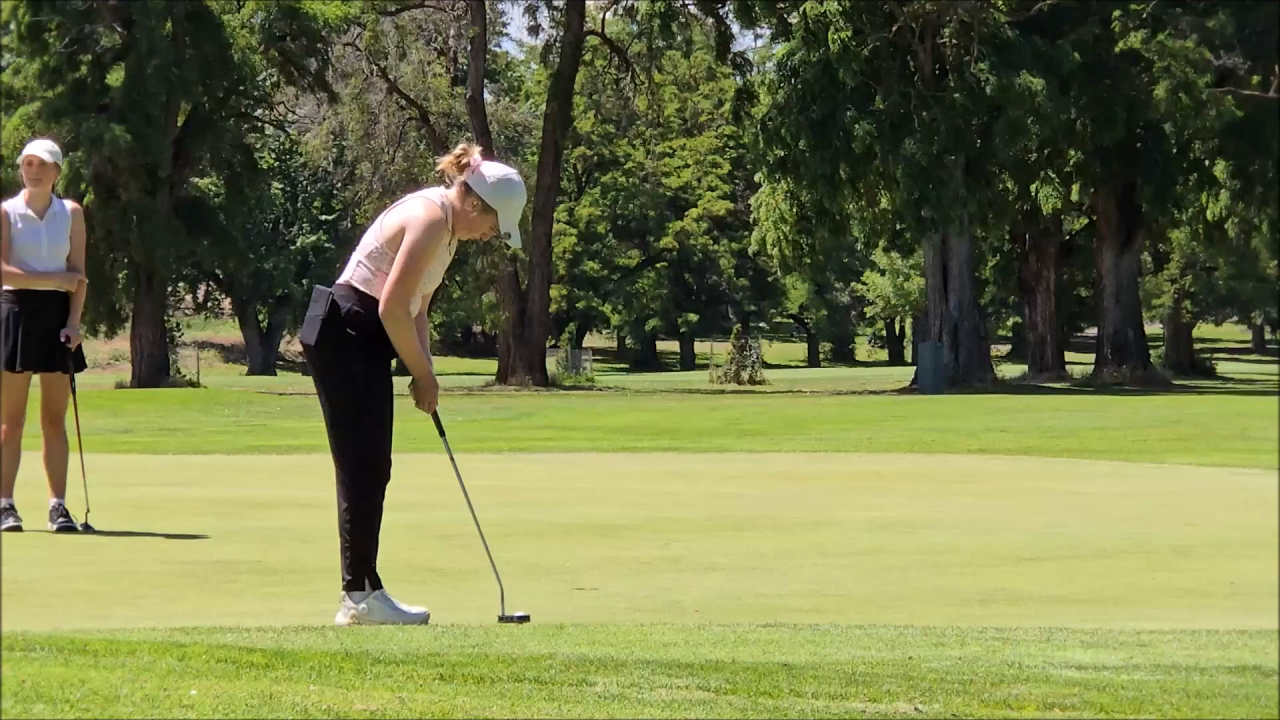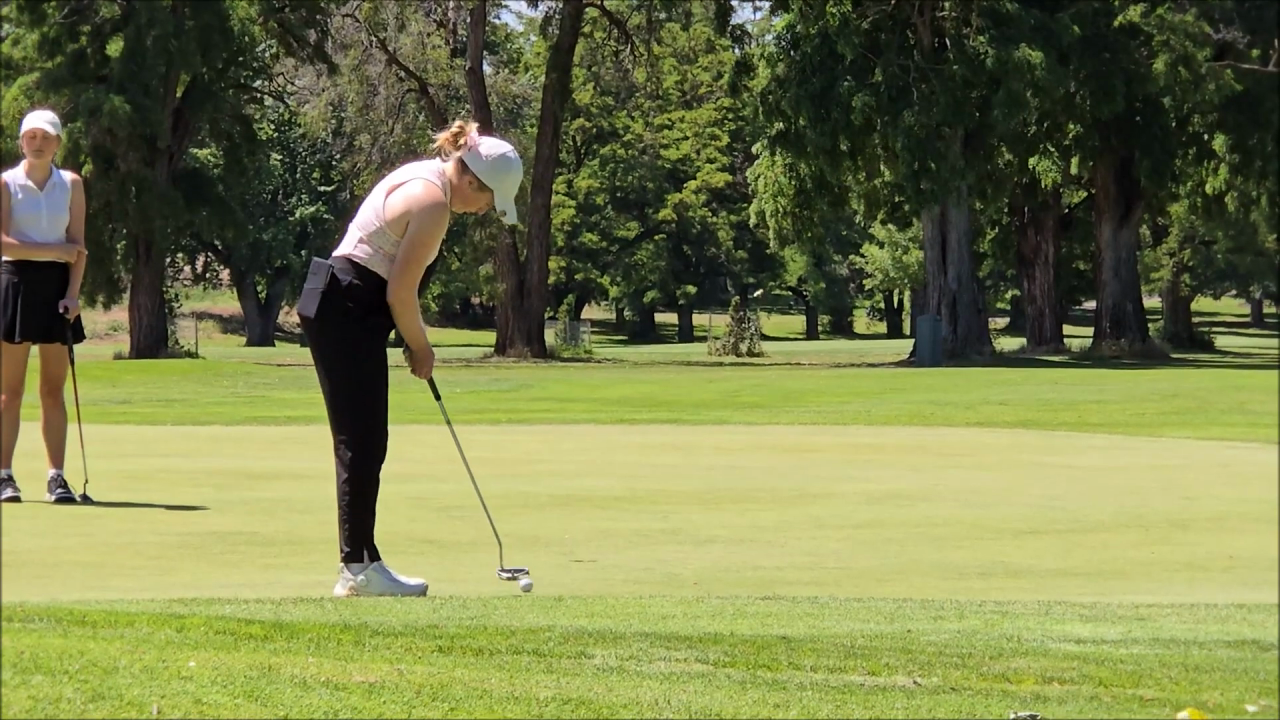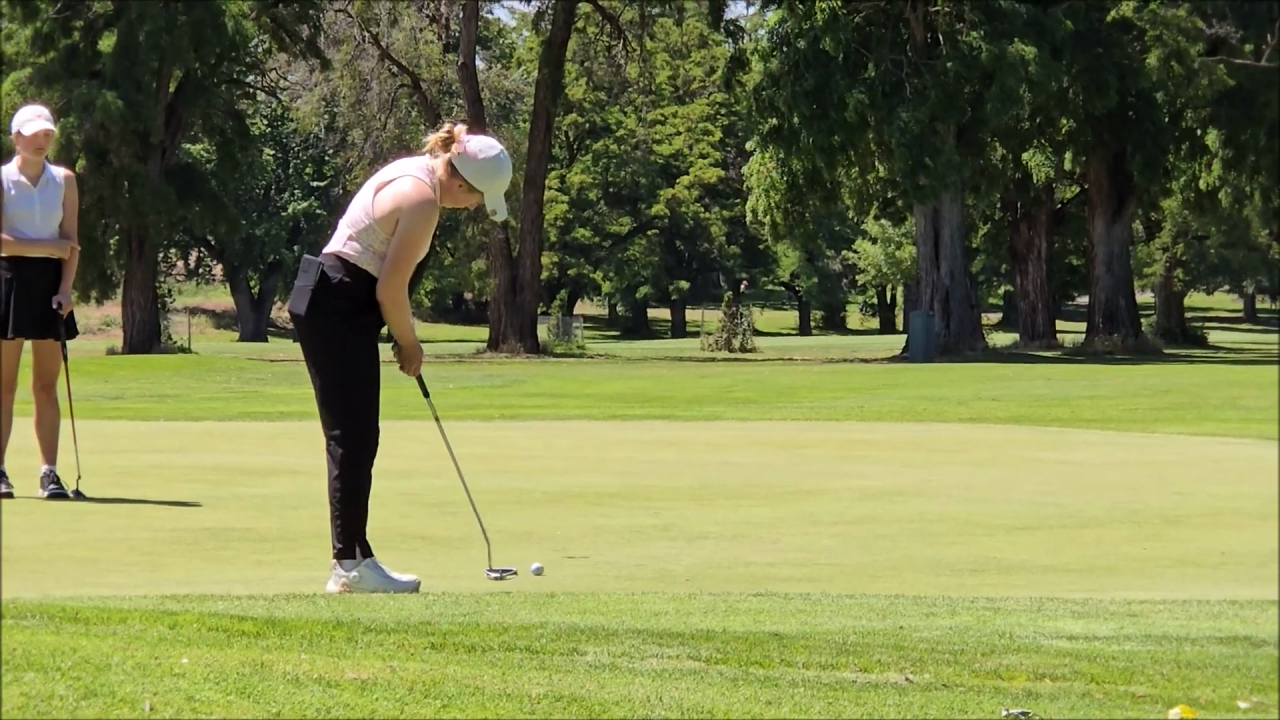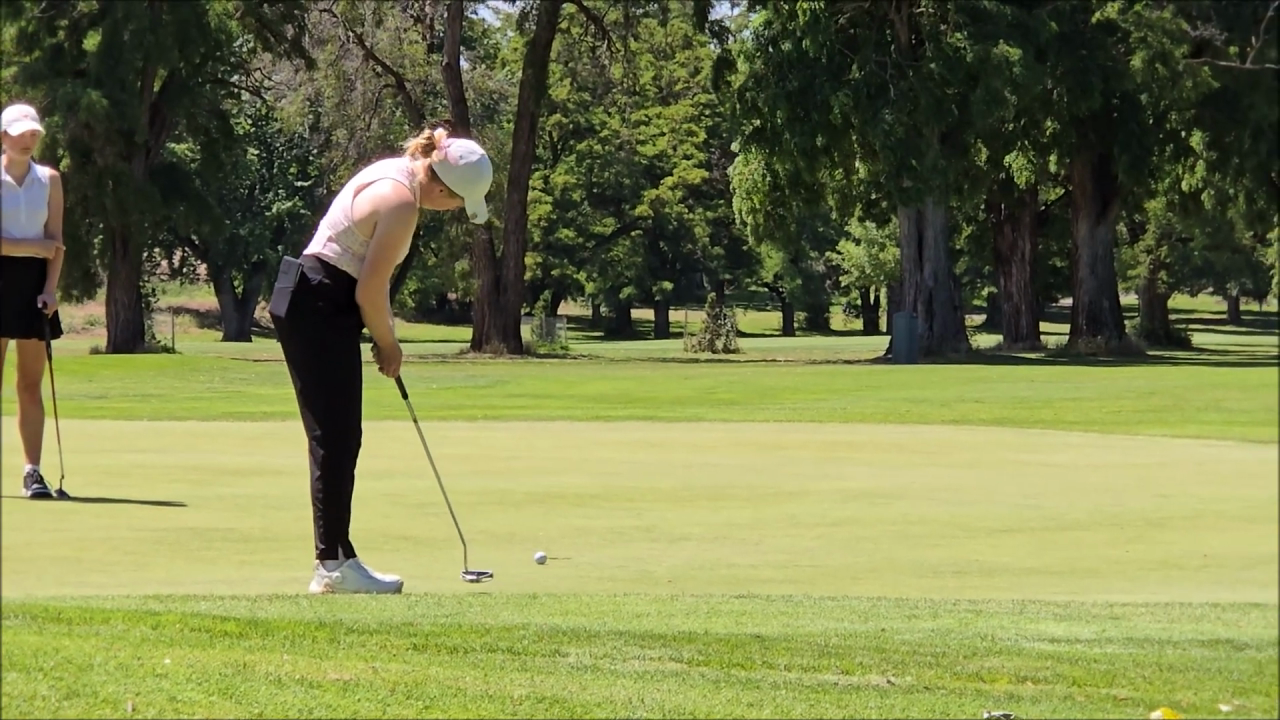
dt=0.7s
person 1, frame 1
left shoulder: (446, 226)
right shoulder: (430, 218)
left elbow: (415, 306)
right elbow: (392, 309)
left wrist: (424, 368)
right wrist: (422, 374)
left hip: (362, 341)
right hip: (346, 337)
left knee: (369, 471)
right knee: (363, 471)
left ankle: (360, 593)
right ankle: (361, 597)
person 1, frame 2
left shoulder: (426, 176)
right shoulder: (433, 200)
right elbow: (400, 292)
left wrist: (413, 340)
right wrist: (420, 346)
left hip: (344, 307)
right hip: (345, 310)
left knee: (363, 442)
right knee: (363, 442)
left ankle: (358, 564)
right ankle: (359, 568)
person 1, frame 3
left shoulder: (415, 170)
right shoulder: (421, 200)
right elbow: (390, 289)
left wrist: (402, 335)
right wrist: (408, 343)
left hip: (329, 302)
right hip: (338, 309)
left knee: (353, 439)
right knee: (354, 440)
left ankle: (350, 561)
right ankle: (351, 565)
person 1, frame 4
left shoulder: (396, 170)
right shoulder: (401, 202)
right elbow: (369, 291)
left wrist: (382, 337)
right wrist: (388, 344)
left hip: (311, 303)
right hip: (319, 309)
left knee: (336, 438)
right knee: (336, 439)
left ankle: (335, 560)
right ankle: (333, 564)
person 2, frame 1
left shoulder: (72, 212)
left elbow: (78, 274)
left wrist: (74, 321)
right wrist: (55, 278)
left hip: (57, 314)
left knee: (55, 419)
left ankle: (58, 507)
person 2, frame 2
left shoulder: (72, 183)
left elbow: (77, 245)
left wrist: (73, 292)
right wrist: (53, 250)
left hip: (57, 284)
left knee: (53, 390)
left ankle: (56, 477)
person 2, frame 3
left shoulder: (64, 179)
left elbow: (70, 241)
left wrist: (66, 288)
right wrist: (46, 247)
left hip: (49, 281)
left knee: (47, 386)
left ankle: (49, 472)
person 2, frame 4
left shoulder: (50, 179)
left elbow: (55, 240)
left wrist: (51, 287)
right wrist: (33, 246)
left hip: (34, 280)
left ankle: (33, 472)
